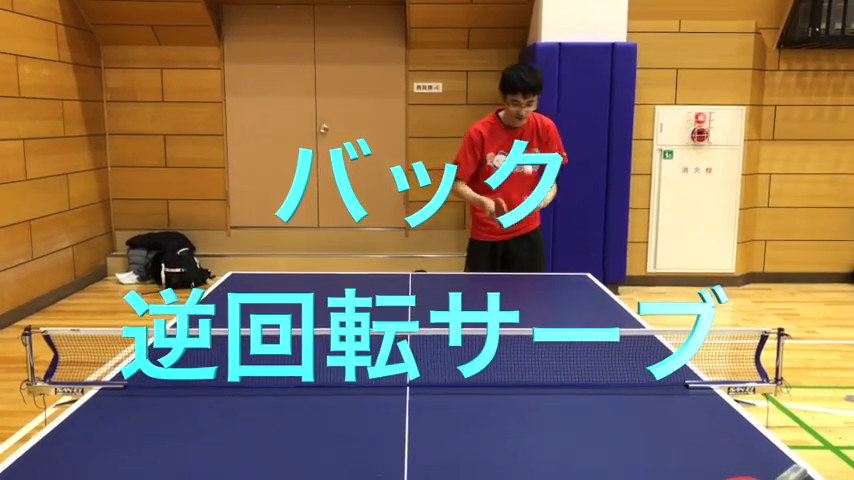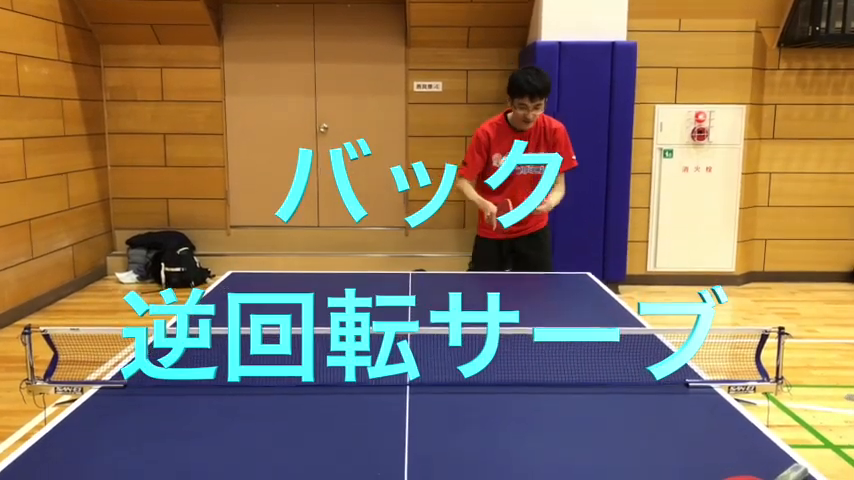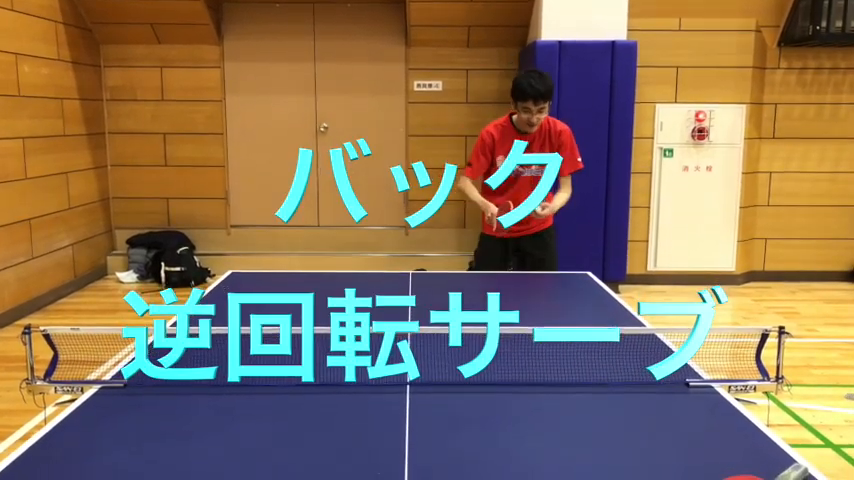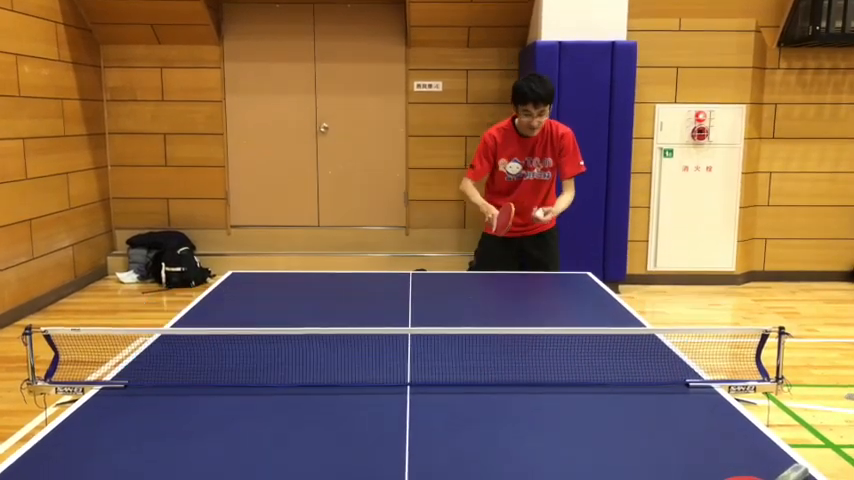
dt=0.1s
person 1, frame 1
left shoulder: (546, 129)
right shoulder: (480, 132)
right elbow: (458, 183)
left wrist: (544, 199)
right wrist: (482, 201)
left hip: (527, 231)
right hip: (485, 233)
person 1, frame 2
left shoulder: (555, 131)
right shoulder: (488, 132)
left elbow: (560, 184)
right elbow: (463, 181)
left wrist: (549, 203)
right wrist: (483, 204)
left hip: (534, 230)
right hip: (492, 231)
person 1, frame 3
left shoulder: (560, 133)
right shoulder: (492, 134)
left elbow: (565, 187)
right elbow: (465, 181)
left wrist: (553, 206)
right wrist: (486, 205)
left hip: (539, 230)
right hip: (497, 230)
person 1, frame 4
left shoulder: (563, 136)
right shoulder: (495, 137)
left elbow: (569, 189)
right elbow: (467, 184)
left wrist: (554, 211)
right wrist: (486, 208)
left hip: (541, 232)
